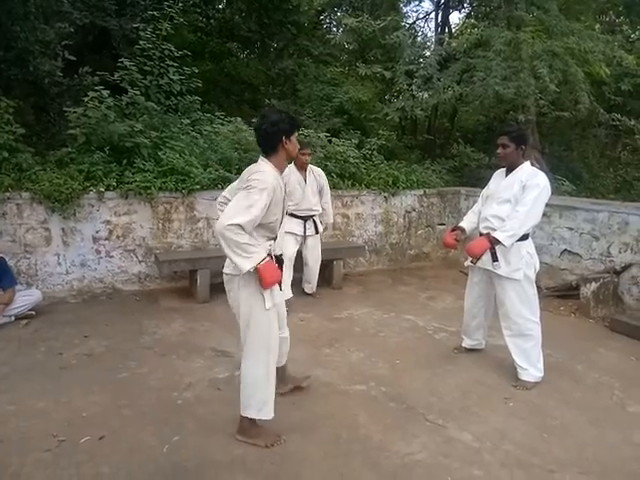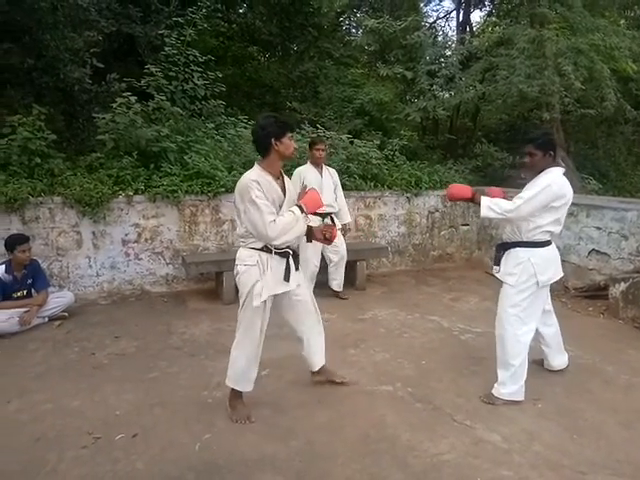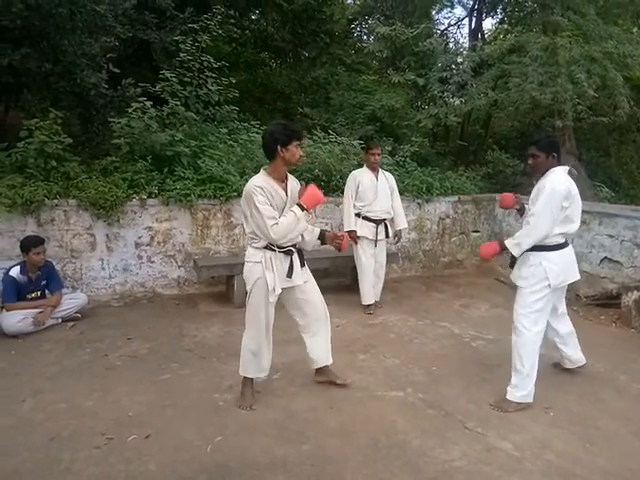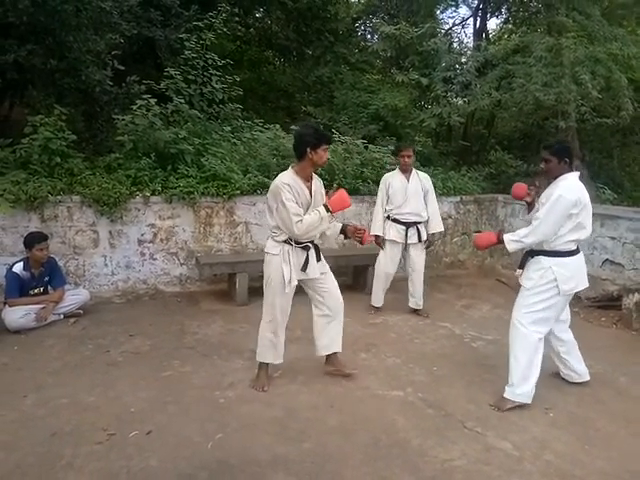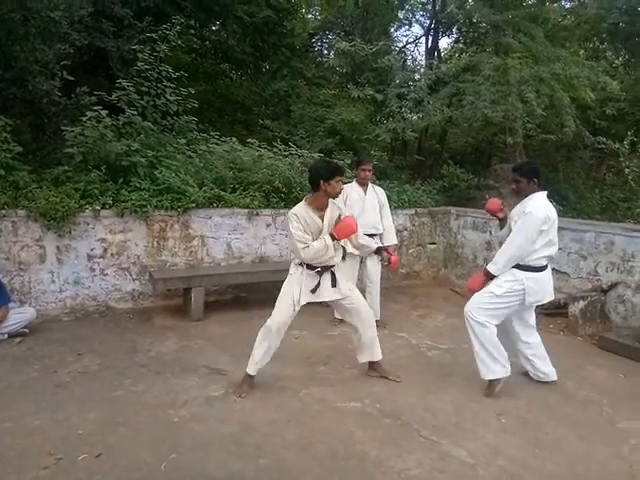
dt=1s
person 1, frame 1
left shoulder: (258, 172)
right shoulder: (265, 182)
left elbow: (225, 201)
right elbow: (226, 226)
right wrist: (259, 261)
left hip: (257, 266)
right hip: (249, 273)
left knee: (277, 325)
right knee: (260, 343)
left ankle: (282, 378)
right ankle: (249, 424)
person 1, frame 2
left shoulder: (283, 179)
right shoulder: (251, 183)
right elbow: (271, 231)
left wrist: (310, 231)
right wrist: (301, 208)
left hip: (284, 262)
right hip: (257, 264)
left knee: (308, 313)
right knee: (251, 332)
left ankle: (319, 368)
right ankle: (236, 396)
person 1, frame 3
left shoulder: (293, 183)
right shoulder: (256, 188)
right elbow: (275, 232)
left wrist: (323, 236)
right wrist: (302, 207)
left hip: (292, 260)
right hip: (264, 262)
left knee: (316, 311)
right knee: (259, 325)
left ankle: (322, 368)
right ankle: (248, 384)
person 1, frame 4
left shoulder: (317, 182)
right shoulder: (283, 184)
right elbow: (298, 228)
left wrist: (344, 230)
right wrist: (327, 208)
left hip: (309, 253)
right hip: (283, 255)
left knee: (332, 301)
right knee: (276, 313)
left ankle: (331, 359)
right ankle: (264, 368)
person 1, frame 5
left shoulder: (336, 208)
right shoulder: (297, 215)
left elbow: (354, 235)
right elbow: (305, 253)
left wrist: (378, 249)
right wrist: (333, 236)
left hip: (331, 276)
right hip: (303, 276)
left knee: (363, 314)
right knee: (276, 323)
left ankle: (374, 364)
right ankle: (249, 375)
person 2, frame 1
left shoulder: (535, 179)
right shoulder: (498, 176)
left elbow: (523, 218)
right elbow: (480, 206)
left wrist: (493, 239)
right wrist: (463, 228)
left hip: (513, 253)
right hip: (486, 249)
left knee: (519, 314)
right knee: (476, 301)
left ankle: (530, 371)
right ankle: (472, 341)
person 2, frame 2
left shoulder: (552, 184)
right shoulder: (547, 179)
left elbow: (516, 210)
right elbow: (528, 211)
left wrist: (476, 199)
right wrist: (506, 201)
left hip: (528, 259)
right hip: (535, 255)
left knee: (512, 321)
right knee: (540, 311)
left ankle: (509, 390)
right ankle: (555, 360)
person 2, frame 3
left shoulder: (552, 184)
right shoulder: (562, 181)
left elbow: (538, 228)
left wrist: (507, 245)
right wrist: (524, 210)
left hip: (544, 261)
right hip: (556, 258)
left knee: (526, 322)
right knee: (554, 312)
left ankle: (520, 393)
right ankle: (572, 359)
person 2, frame 4
left shoulder: (565, 191)
right shoulder: (566, 187)
left elbow: (540, 232)
right elbow: (547, 223)
left wrist: (502, 238)
right wrist: (533, 205)
left hip: (552, 267)
right hip: (560, 263)
left knee: (525, 322)
right knee: (555, 322)
left ankle: (518, 392)
right ankle: (575, 372)
person 2, frame 5
left shoulder: (535, 209)
right shoulder: (533, 204)
left elbow: (516, 247)
right elbow: (516, 237)
left wrist: (487, 272)
right wrist: (505, 220)
left hip: (522, 278)
right hip: (526, 275)
left knee: (476, 311)
right knee: (521, 326)
left ankle: (496, 371)
right ankle: (543, 372)
person 3, frame 1
left shoulder: (318, 173)
right shoulder: (284, 174)
left elbow: (325, 199)
left wrist: (326, 221)
left hip: (312, 222)
right hip: (291, 222)
left knee: (313, 259)
right knee: (286, 257)
left ankle: (310, 288)
right ankle: (284, 295)
person 3, frame 2
left shoulder: (332, 173)
right shoulder: (301, 172)
left elbow: (339, 198)
left wrist: (344, 221)
left hip: (330, 220)
right hip: (311, 221)
left knee: (340, 253)
right knee: (310, 260)
left ankle: (336, 288)
person 3, frame 3
left shoulder: (388, 177)
right shoulder: (356, 176)
left elbow: (395, 202)
right elbow: (348, 202)
left wrist: (399, 226)
right wrist: (350, 228)
left hip: (382, 226)
right hip: (363, 226)
left knee: (379, 264)
right knee: (366, 264)
left ankle: (374, 296)
right ankle: (367, 301)
person 3, frame 4
left shoulder: (424, 178)
right shoulder: (388, 178)
left elbow: (431, 205)
right elbow: (380, 206)
left wrist: (432, 232)
right wrist: (378, 232)
left hip: (417, 230)
right hip: (394, 229)
left knee: (417, 270)
right knee: (385, 267)
left ankle: (416, 305)
right ankle: (376, 303)
person 3, frame 5
left shoulder: (379, 192)
right shoulder: (345, 190)
left elbow: (386, 219)
left wrist: (387, 244)
left hip: (373, 242)
left knee: (373, 280)
right knee: (346, 280)
left ankle: (374, 316)
right ankle: (340, 314)
